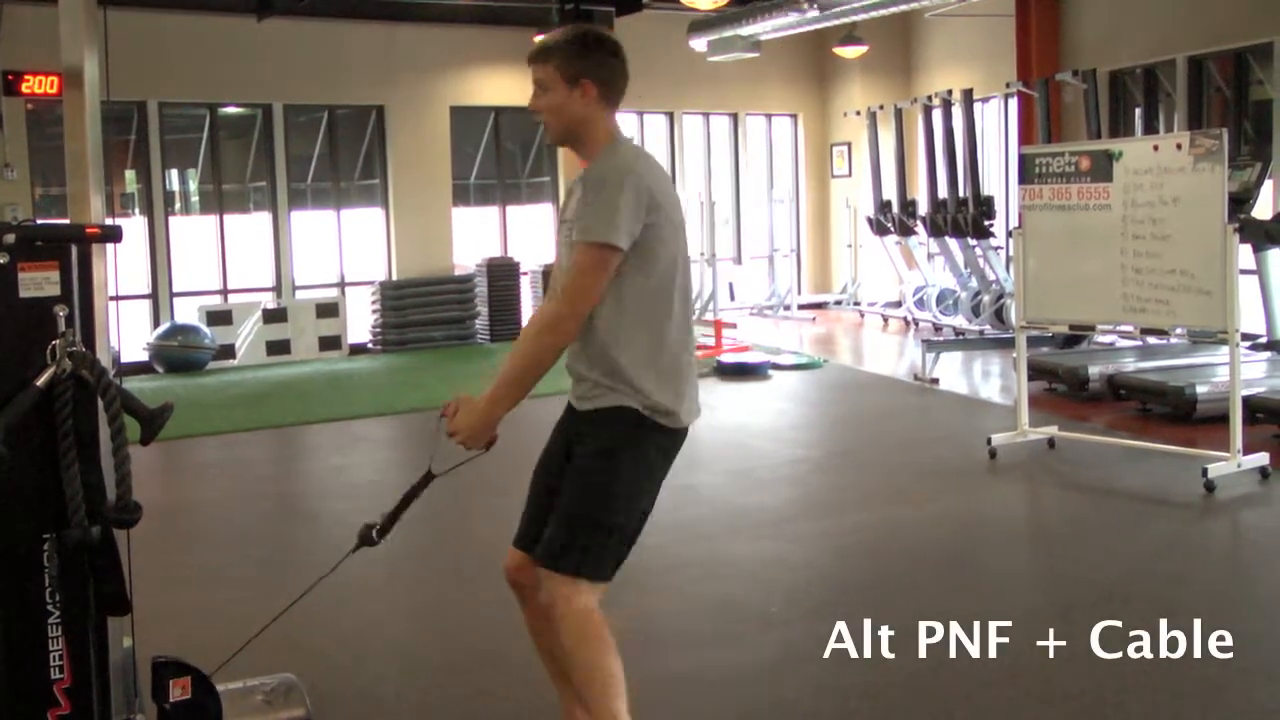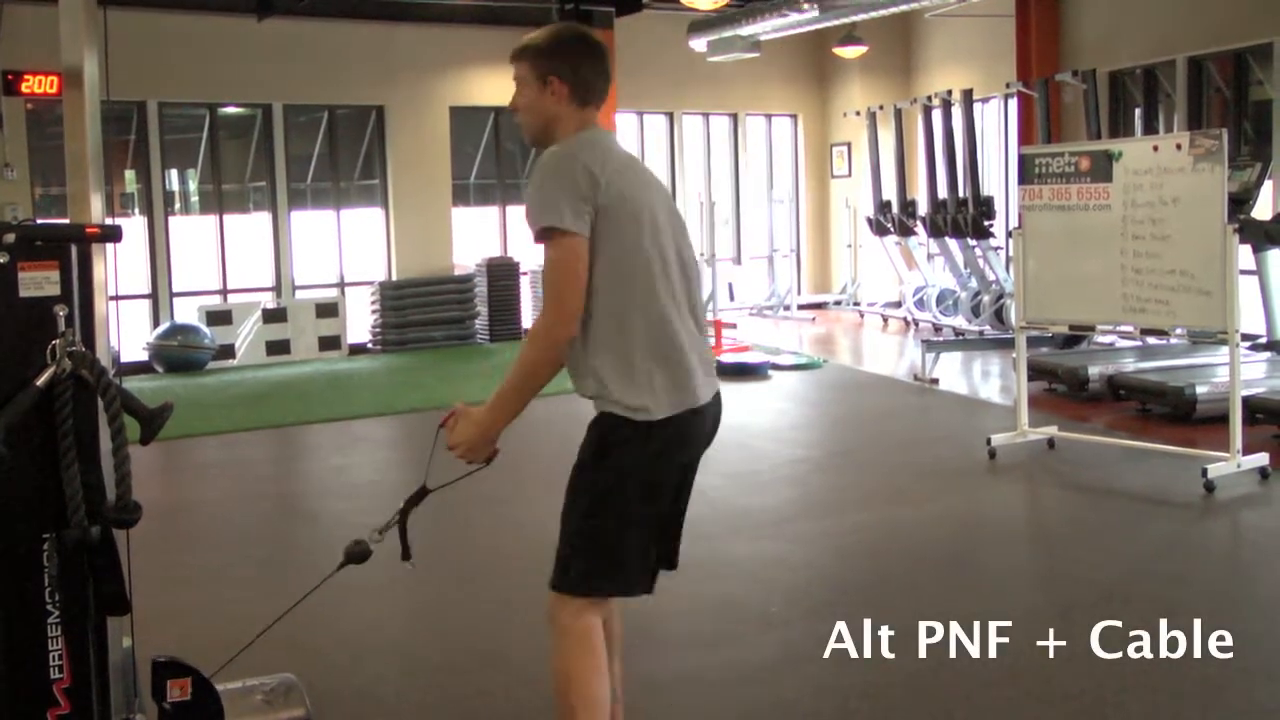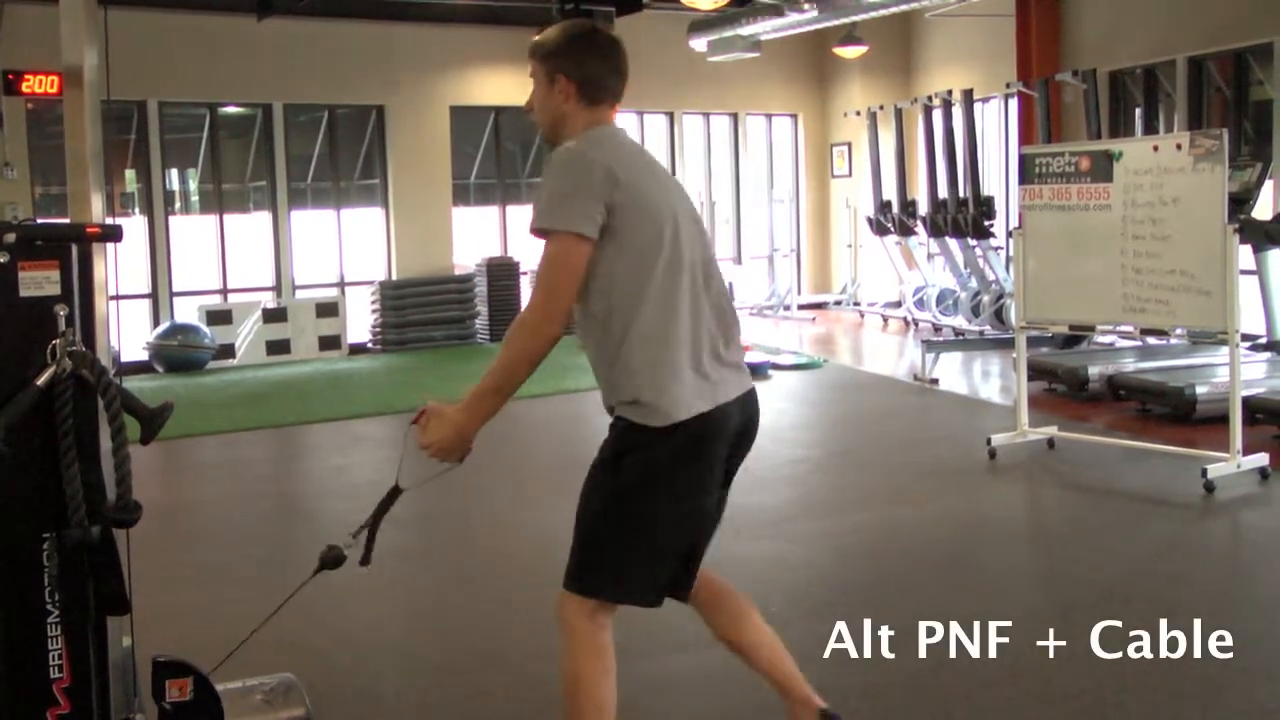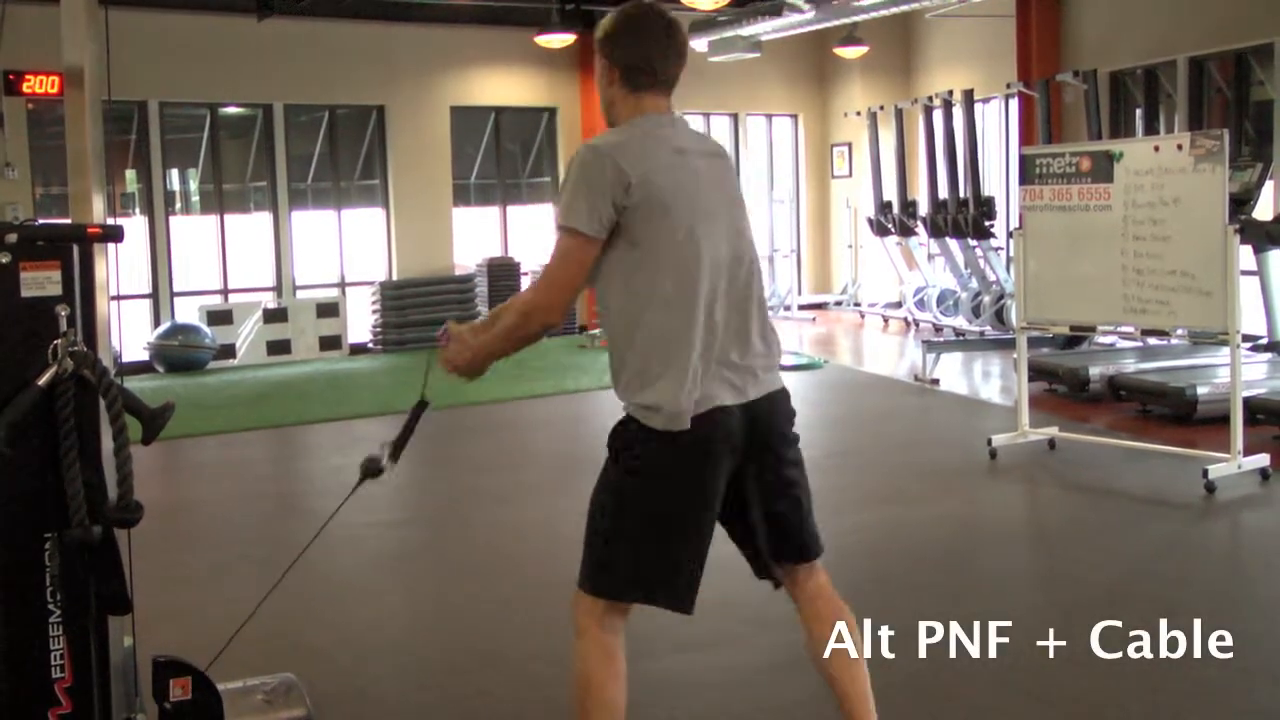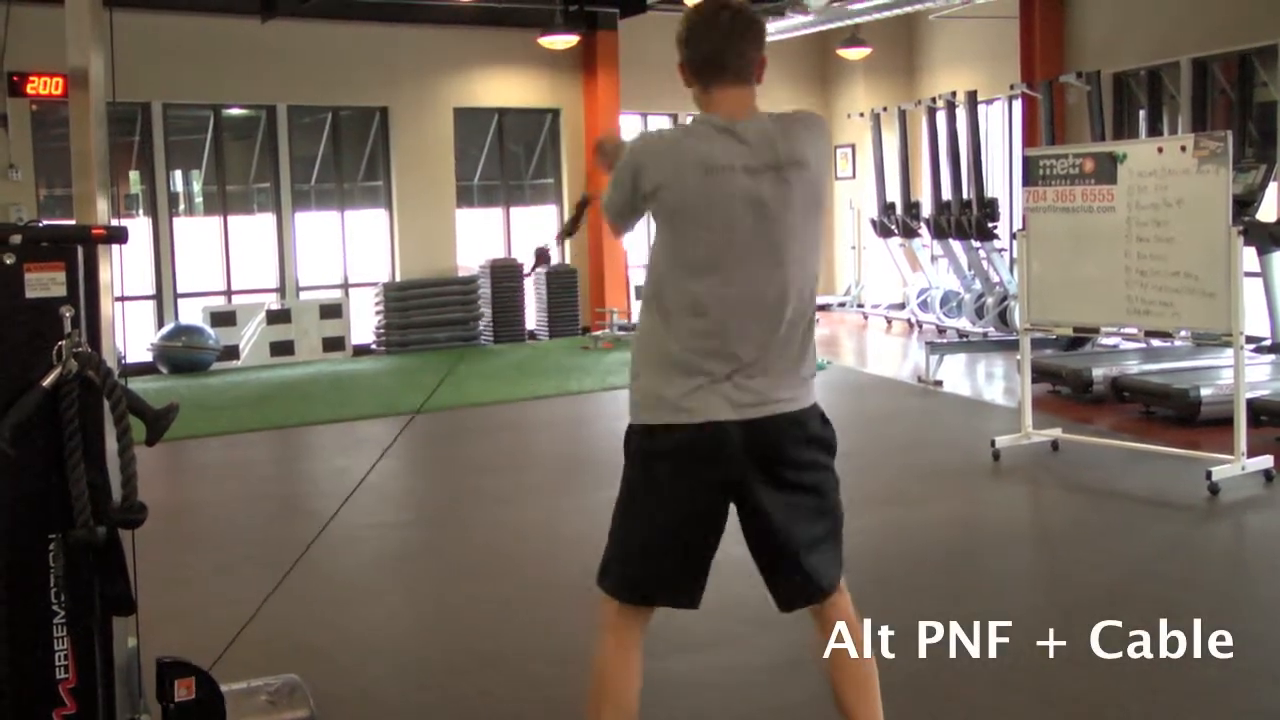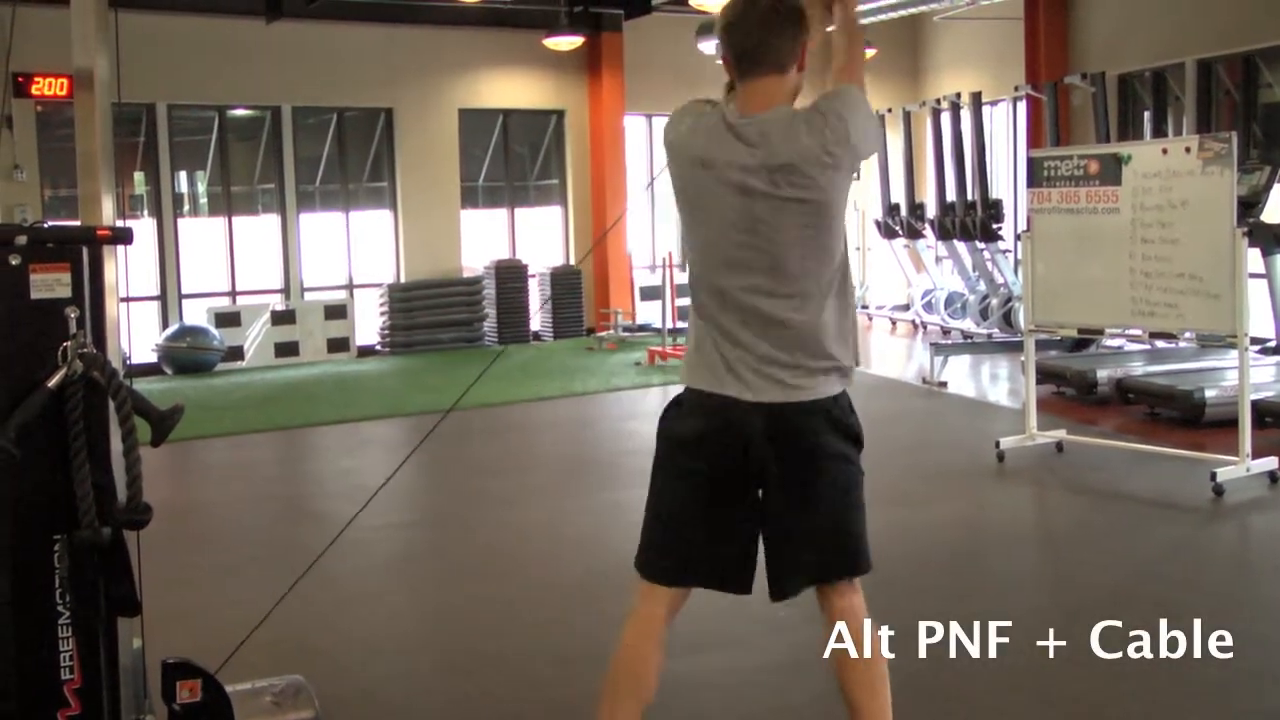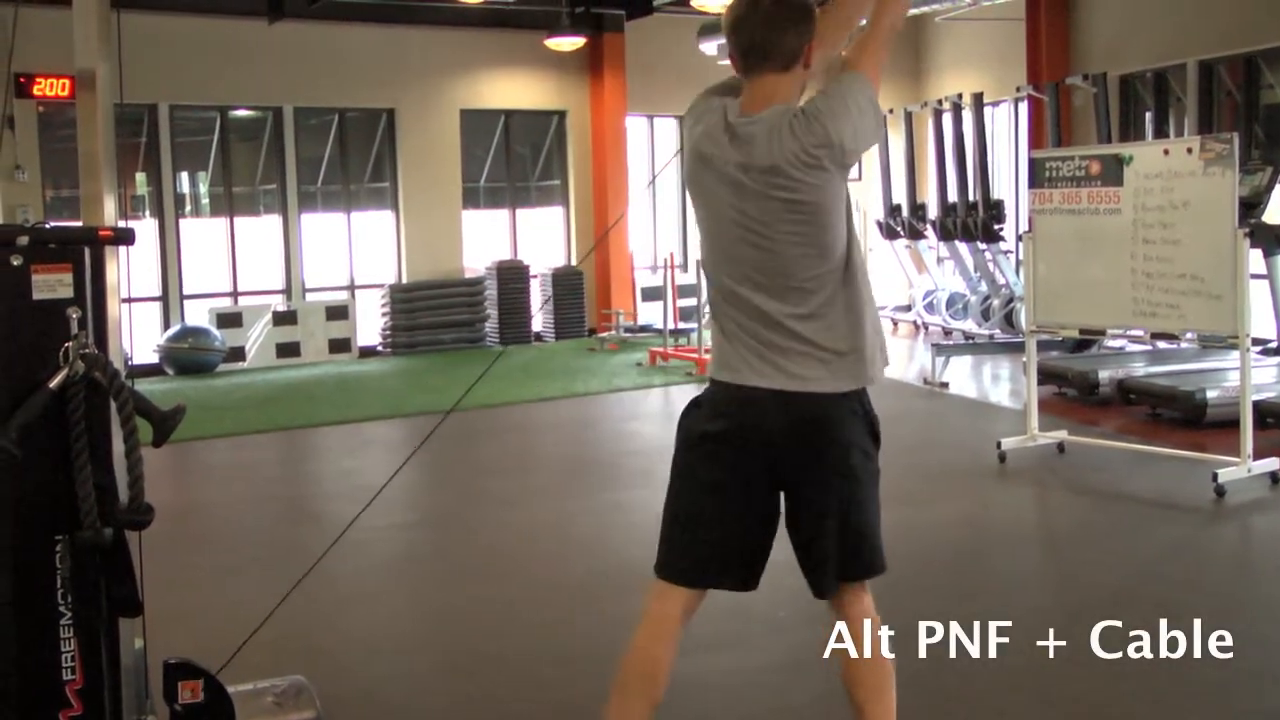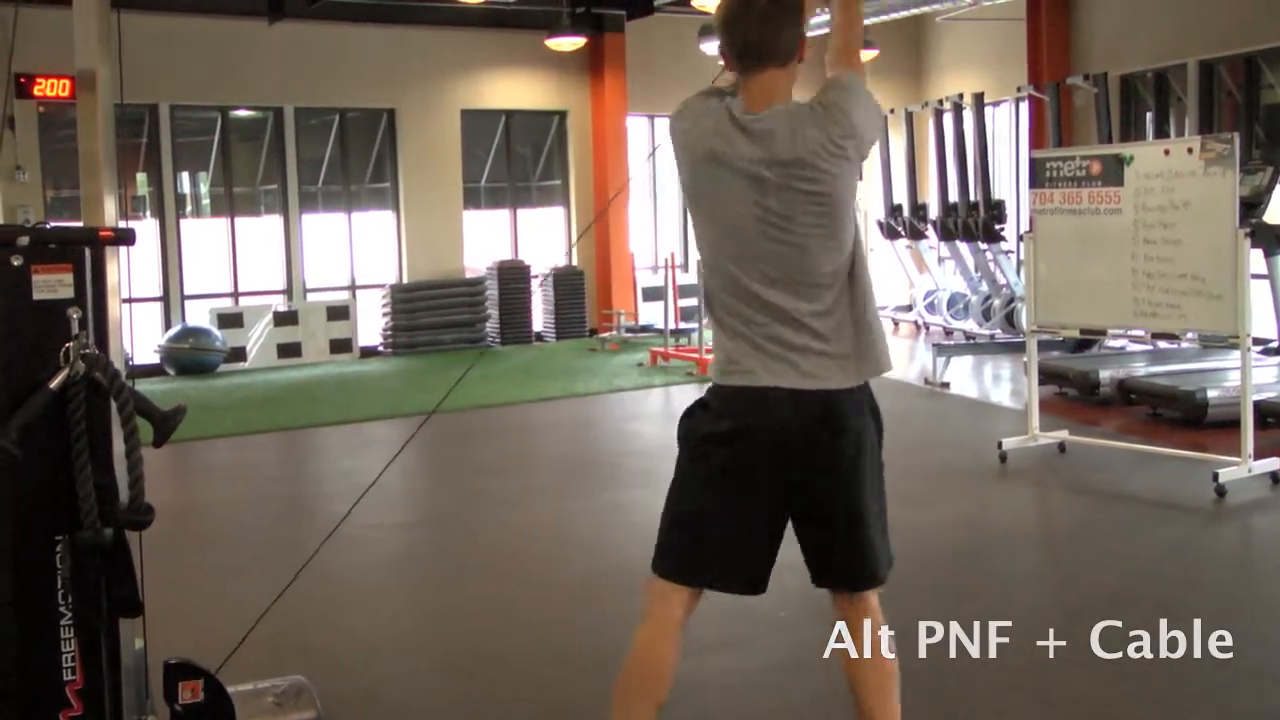
dt=0.2s
person 1, frame 1
left shoulder: (617, 176)
right shoulder: (600, 177)
left elbow: (568, 318)
right elbow: (557, 312)
left wrist: (490, 408)
right wrist: (490, 398)
left hip: (636, 414)
right hip: (601, 407)
left knee: (566, 588)
right knee: (526, 570)
person 1, frame 2
left shoulder: (565, 166)
right shoulder: (618, 166)
left elbow: (560, 319)
left wrist: (491, 420)
right wrist: (498, 410)
left hip: (648, 412)
right hip: (687, 402)
left knee: (574, 605)
right knee: (594, 584)
person 1, frame 3
left shoulder: (578, 164)
right shoulder: (639, 163)
left elbow: (548, 317)
right elbow: (573, 310)
left wrist: (467, 418)
right wrist: (478, 397)
left hip: (667, 417)
right hip: (728, 401)
left knee: (583, 608)
right knee: (682, 575)
person 1, frame 4
left shoulder: (606, 157)
right shoulder: (711, 152)
left elbow: (554, 301)
left wrist: (477, 347)
right wrist: (501, 325)
left hip: (676, 417)
right hip: (760, 402)
left knee: (599, 614)
right knee: (805, 577)
person 1, frame 5
left shoulder: (652, 160)
right shoulder: (807, 140)
left elbow: (617, 221)
left hip: (680, 425)
right hip: (787, 419)
left knee: (623, 615)
right knee: (831, 603)
person 1, frame 6
left shoulder: (689, 134)
right shoulder: (826, 134)
right elbow: (847, 67)
left hip: (713, 406)
right hip: (813, 408)
left knee: (656, 598)
right knee: (844, 598)
person 1, frame 7
left shoulder: (703, 127)
right shoulder: (819, 134)
left elbow: (793, 61)
left hip: (735, 401)
right hip: (830, 404)
left knee: (671, 598)
right knee: (853, 600)
person 1, frame 8
left shoulder: (696, 128)
right shoulder: (838, 126)
left elbow: (735, 100)
right elbow: (844, 60)
left hip: (743, 402)
right hip: (837, 402)
left knee: (670, 595)
right knee: (857, 602)
